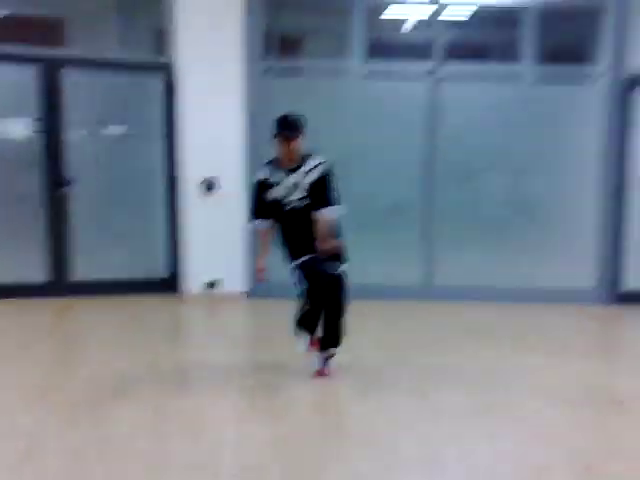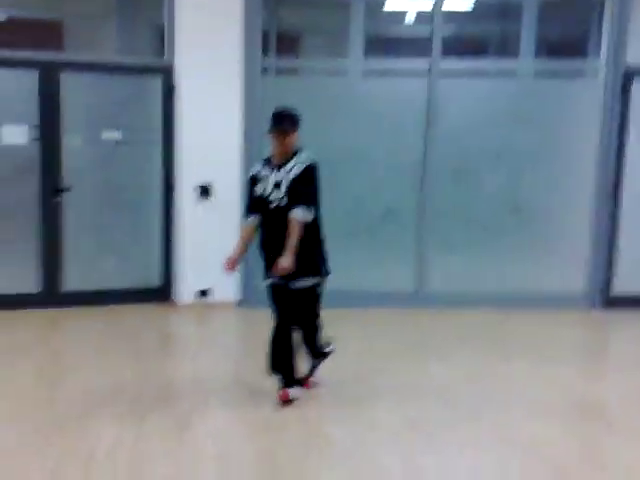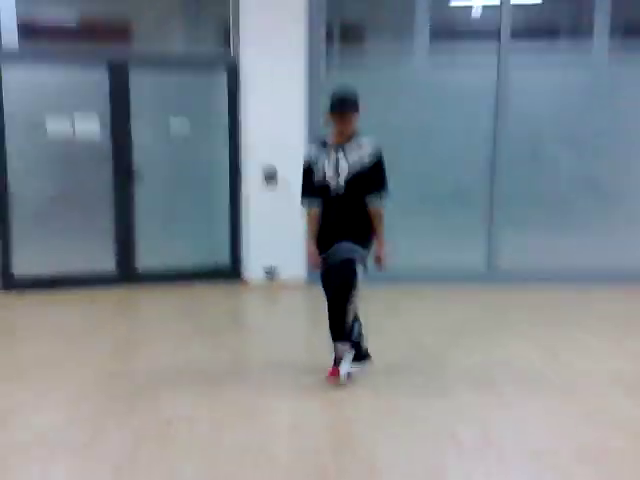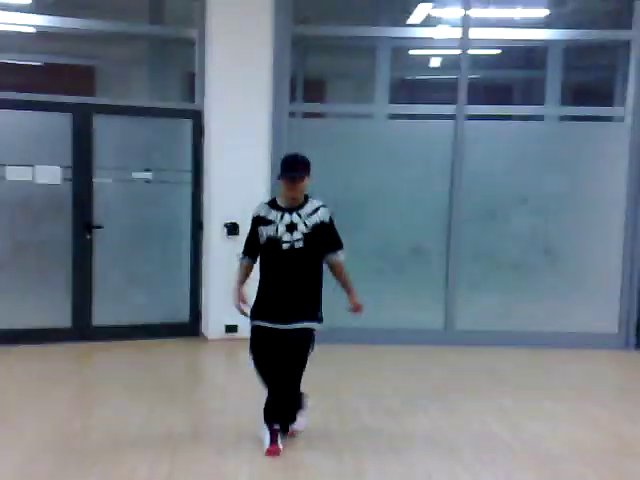
dt=0.2s
person 1, frame 1
left shoulder: (318, 167)
right shoulder: (266, 176)
left elbow: (325, 209)
right elbow: (264, 221)
left wrist: (327, 237)
right wrist: (261, 257)
left hip: (325, 248)
right hip: (301, 250)
left knee: (334, 302)
right knee: (318, 286)
left ankle: (326, 350)
right ankle: (307, 326)
person 1, frame 2
left shoulder: (305, 166)
right shoulder: (258, 173)
left elbow: (301, 213)
right elbow: (253, 217)
left wrist: (290, 255)
right wrist: (238, 252)
left hip: (306, 259)
right hip: (274, 262)
left knee: (306, 317)
right knee: (283, 322)
left ankle: (318, 353)
right ankle: (288, 381)
person 1, frame 3
left shoulder: (368, 152)
right shoulder: (316, 155)
left elbow: (375, 201)
right elbow: (312, 204)
left wrist: (380, 241)
right wrist: (311, 244)
left hip: (355, 236)
right hip: (327, 240)
left knee: (342, 281)
right knee: (338, 298)
left ankle: (345, 348)
right ankle: (353, 352)
person 1, frame 4
left shoulder: (319, 213)
right shoulder: (264, 213)
left elbow: (333, 257)
right elbow: (249, 256)
left wrist: (350, 292)
right wrist: (238, 287)
left hip: (304, 306)
right hip: (268, 305)
left knee: (291, 368)
right knee: (264, 360)
left ankle: (275, 425)
right ankle: (293, 407)
